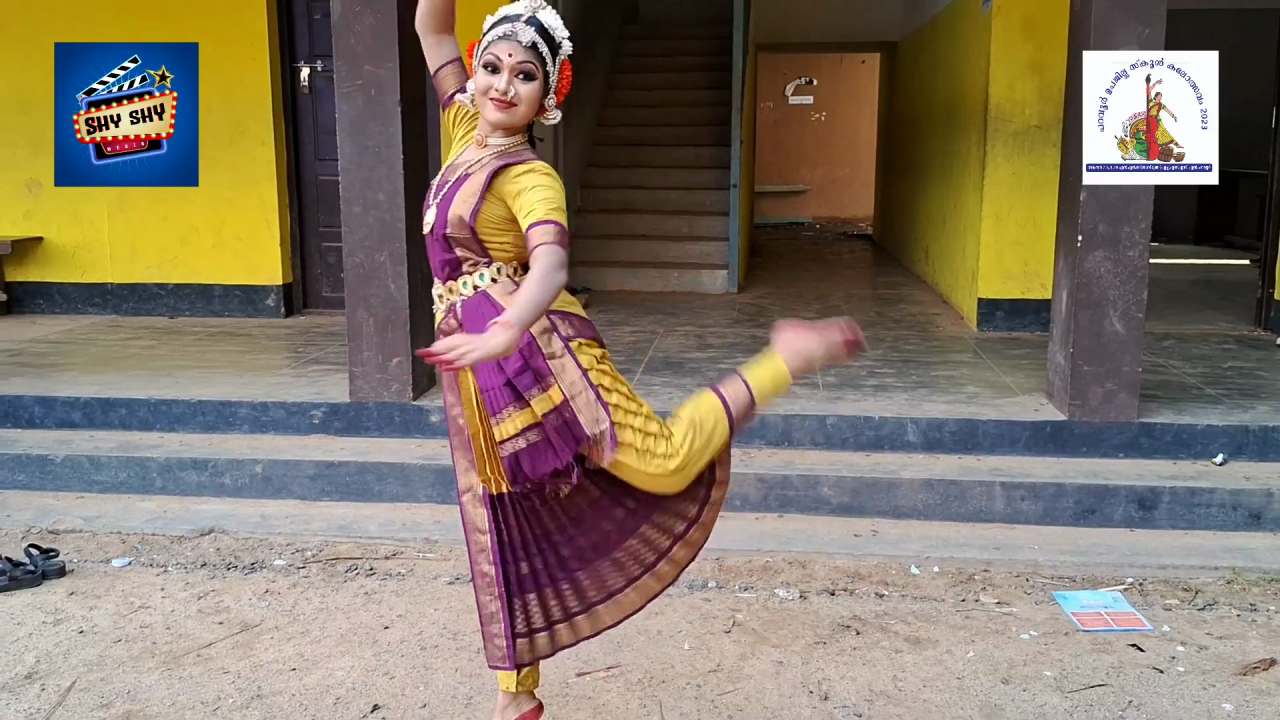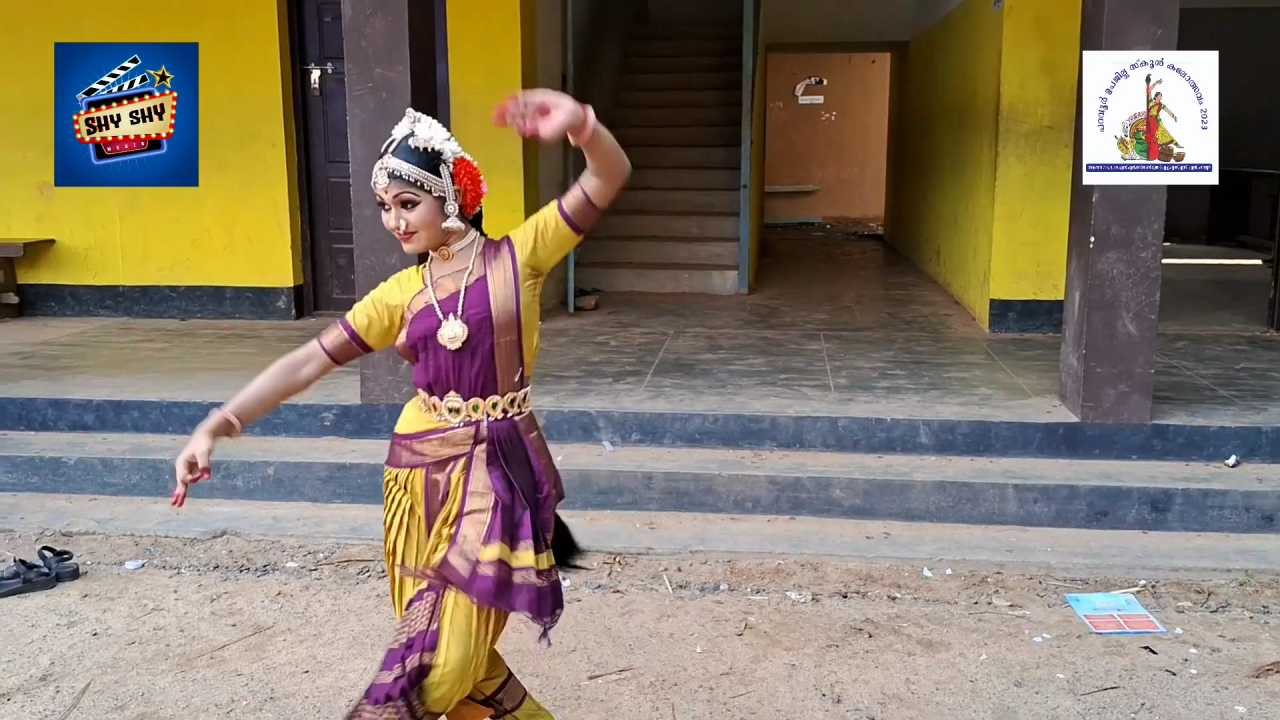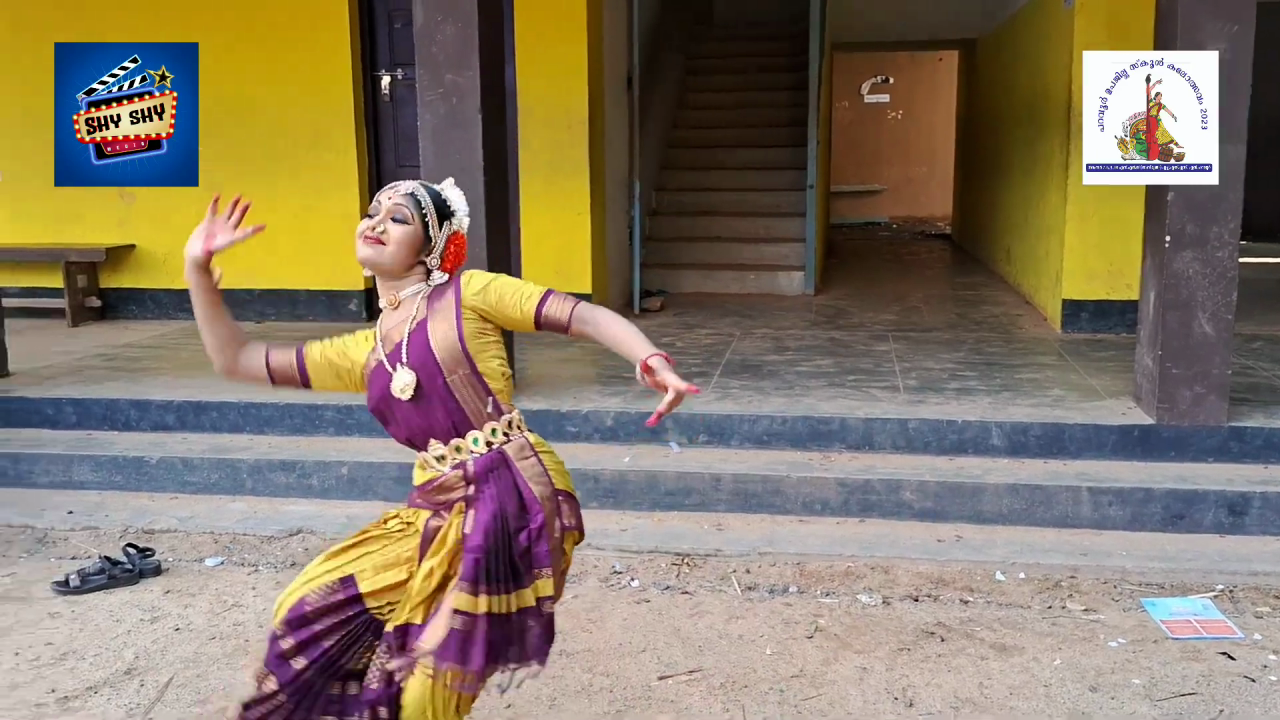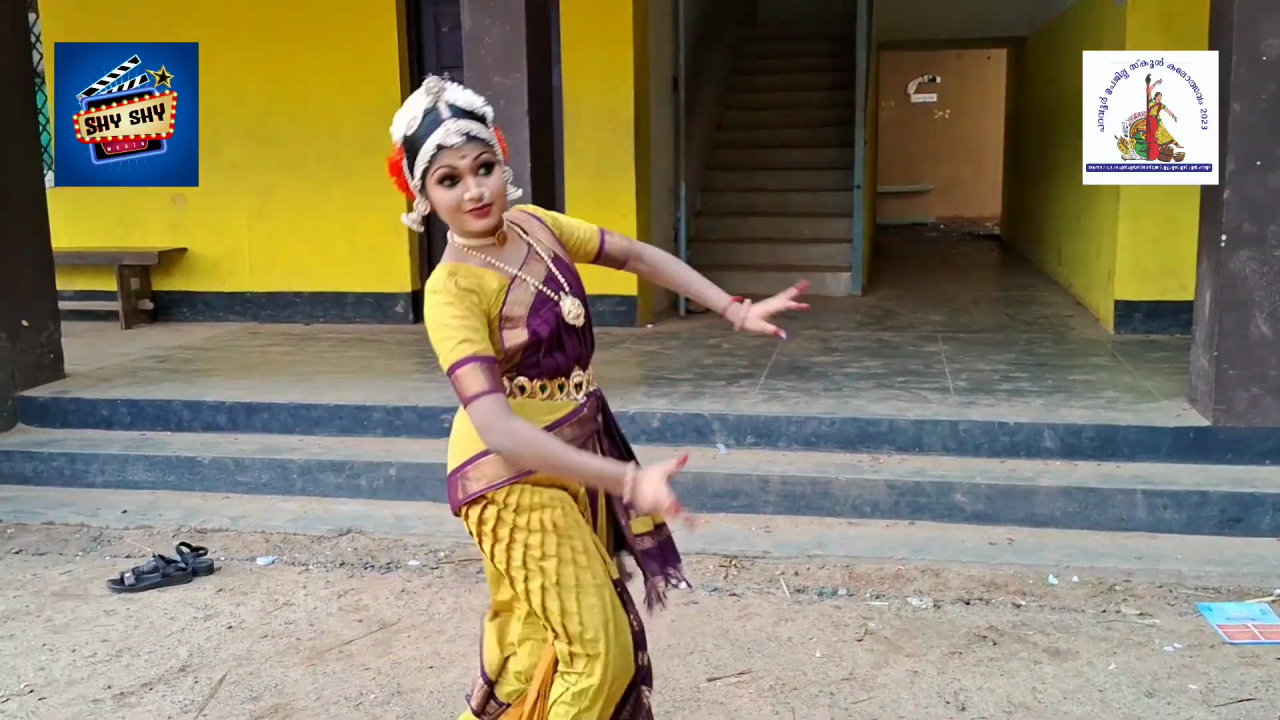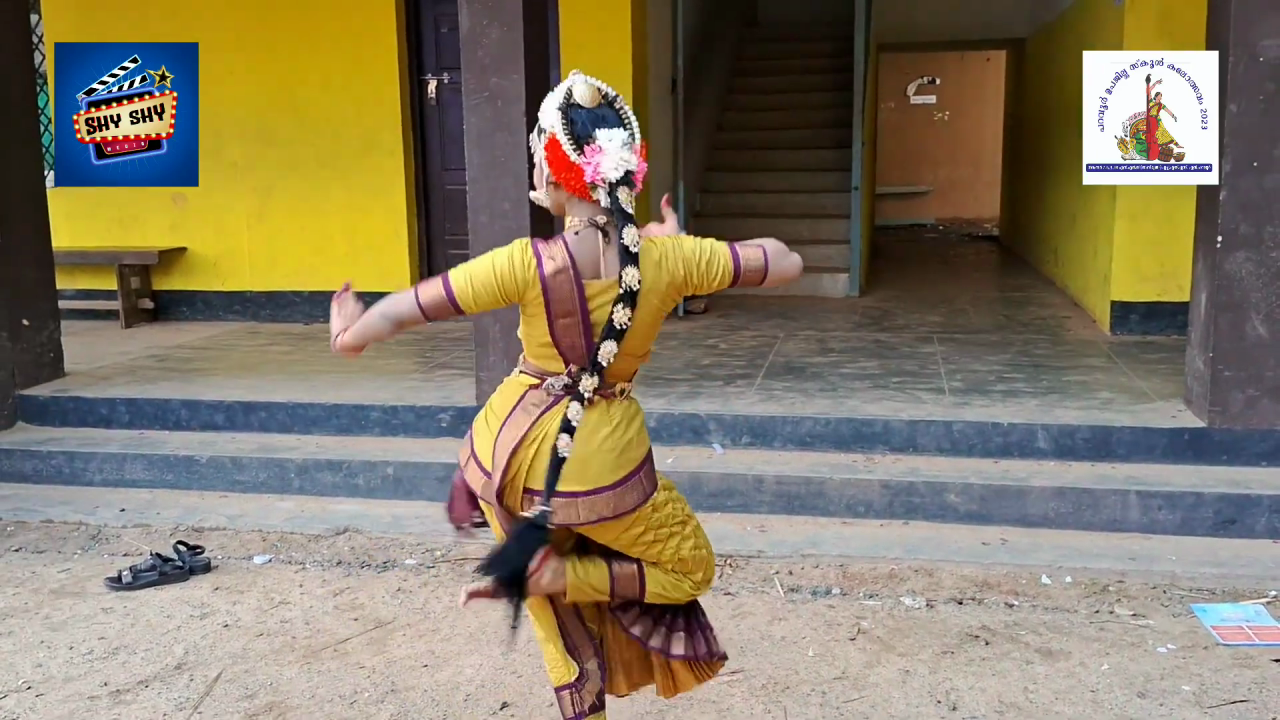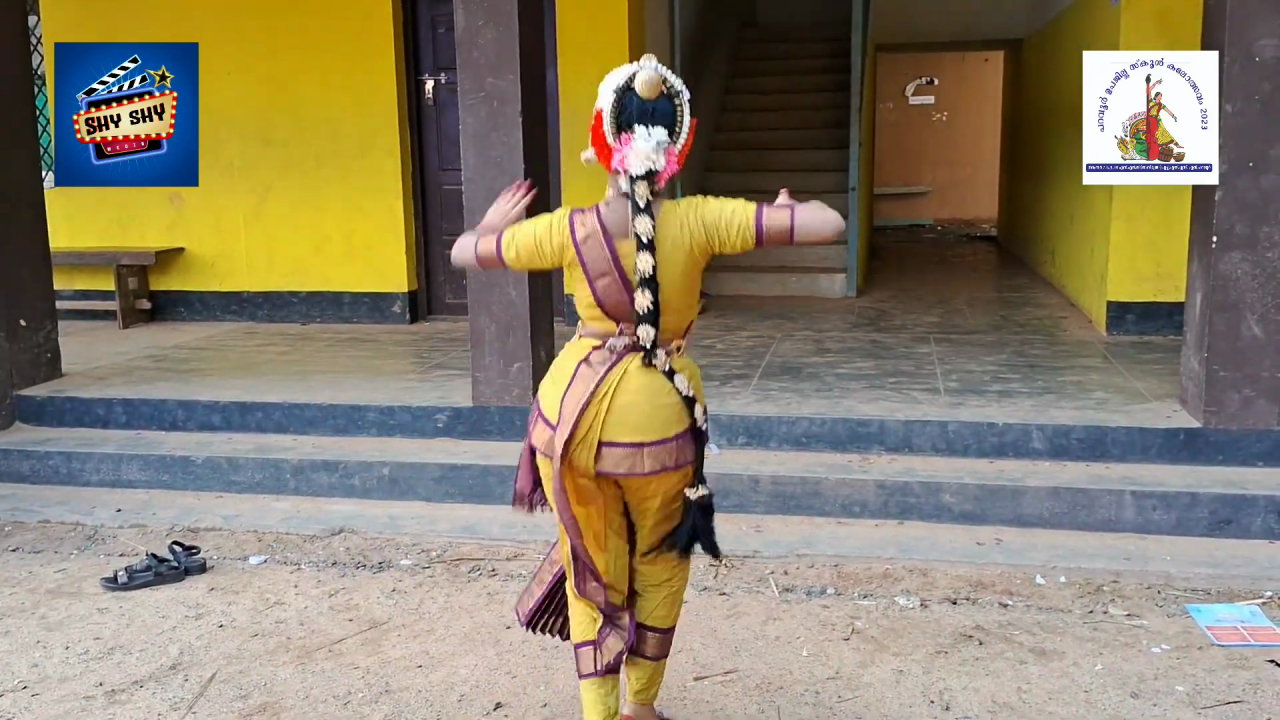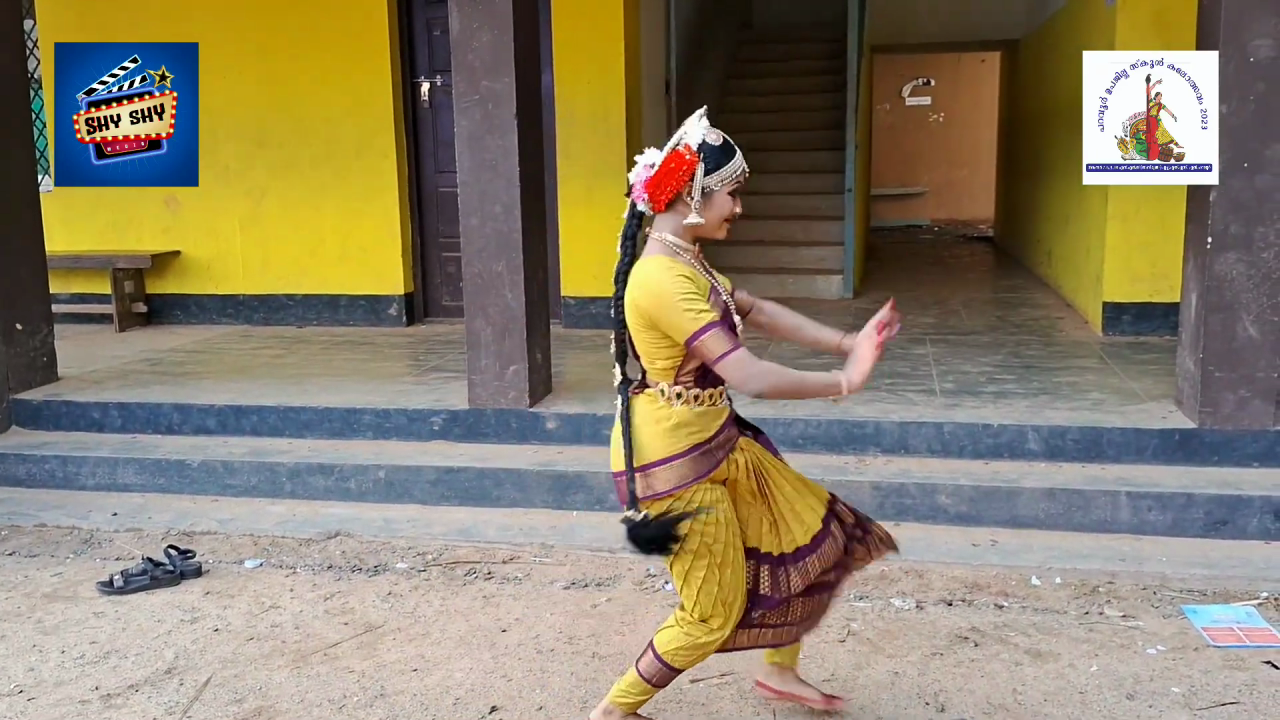
dt=0.5s
person 1, frame 1
left shoulder: (530, 176)
right shoulder: (471, 134)
left elbow: (548, 267)
left wrist: (506, 330)
left hip: (528, 344)
right hip: (482, 357)
left knee: (664, 460)
right knee: (504, 524)
left ankle: (786, 355)
person 1, frame 2
left shoulder: (517, 254)
right shoulder: (402, 294)
left elbow: (608, 178)
right elbow: (306, 363)
left wrist: (578, 124)
right wrist: (214, 428)
left hip: (499, 472)
right hip: (424, 472)
left knee: (447, 658)
right knee: (440, 647)
person 1, frame 3
left shoulder: (470, 295)
right shoulder: (360, 353)
left elbow: (586, 316)
right elbow: (237, 361)
left wrist: (650, 359)
right wrist: (198, 268)
left hip: (513, 506)
right hip: (439, 517)
right knee: (307, 614)
person 1, frame 4
left shoulder: (535, 228)
right shoulder: (452, 292)
left elbow: (638, 255)
right elbow: (491, 424)
left wrist: (737, 309)
right wrist: (625, 482)
left hip: (575, 440)
right hip: (517, 465)
left knee: (533, 644)
right knee: (598, 648)
person 1, frame 5
left shoulder: (535, 264)
right shoulder: (666, 258)
left elbow: (407, 309)
right elbow: (787, 264)
left wrist: (350, 335)
left hip: (508, 449)
right hip: (597, 462)
left knee: (564, 613)
right knee: (689, 568)
right ankle: (545, 572)
person 1, frame 6
left shoulder: (568, 231)
right shoulder: (688, 224)
left elbow: (466, 252)
right elbow: (828, 223)
left wrist: (503, 216)
right wrist: (790, 220)
left hip: (572, 406)
right hip: (653, 411)
left knee: (593, 568)
right knee: (665, 547)
person 1, frame 7
left shoulder: (681, 262)
right shoulder: (667, 282)
left elbow: (758, 311)
right elbow: (747, 374)
left wrist: (848, 343)
right wrist: (842, 380)
left hip: (709, 436)
right hip: (674, 451)
left knee: (811, 526)
right knee: (715, 609)
left ankle: (780, 671)
